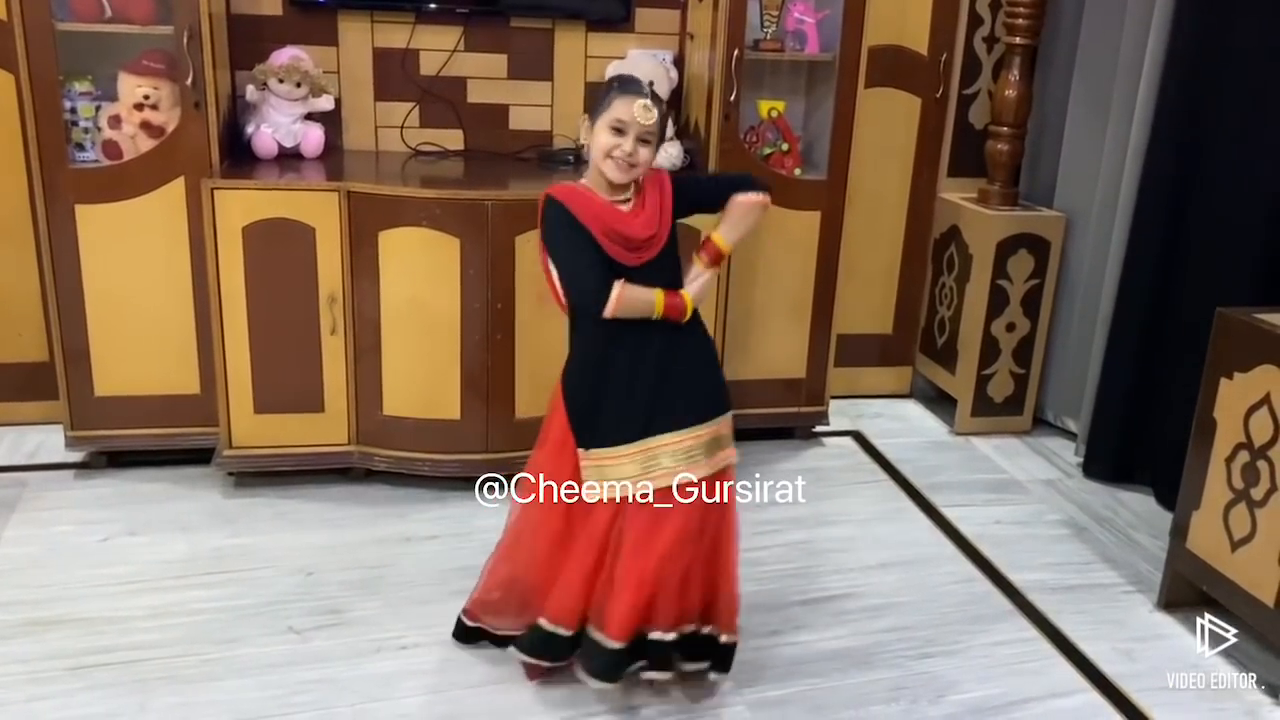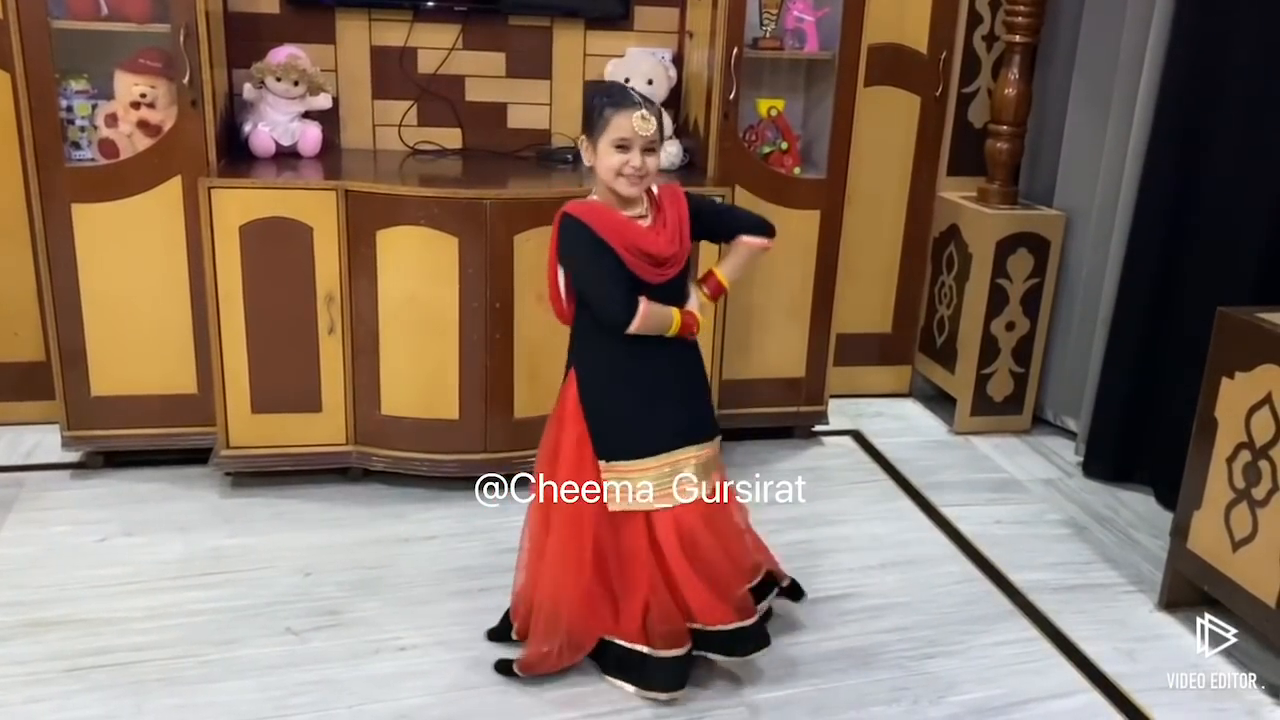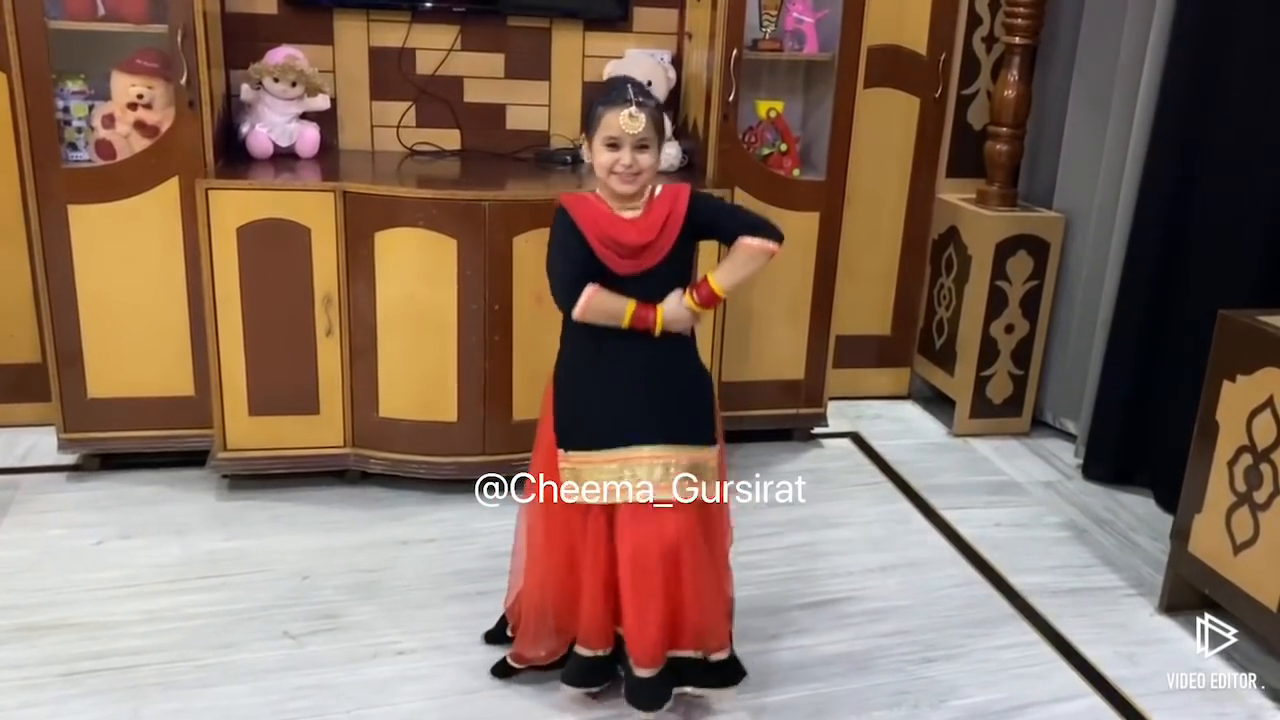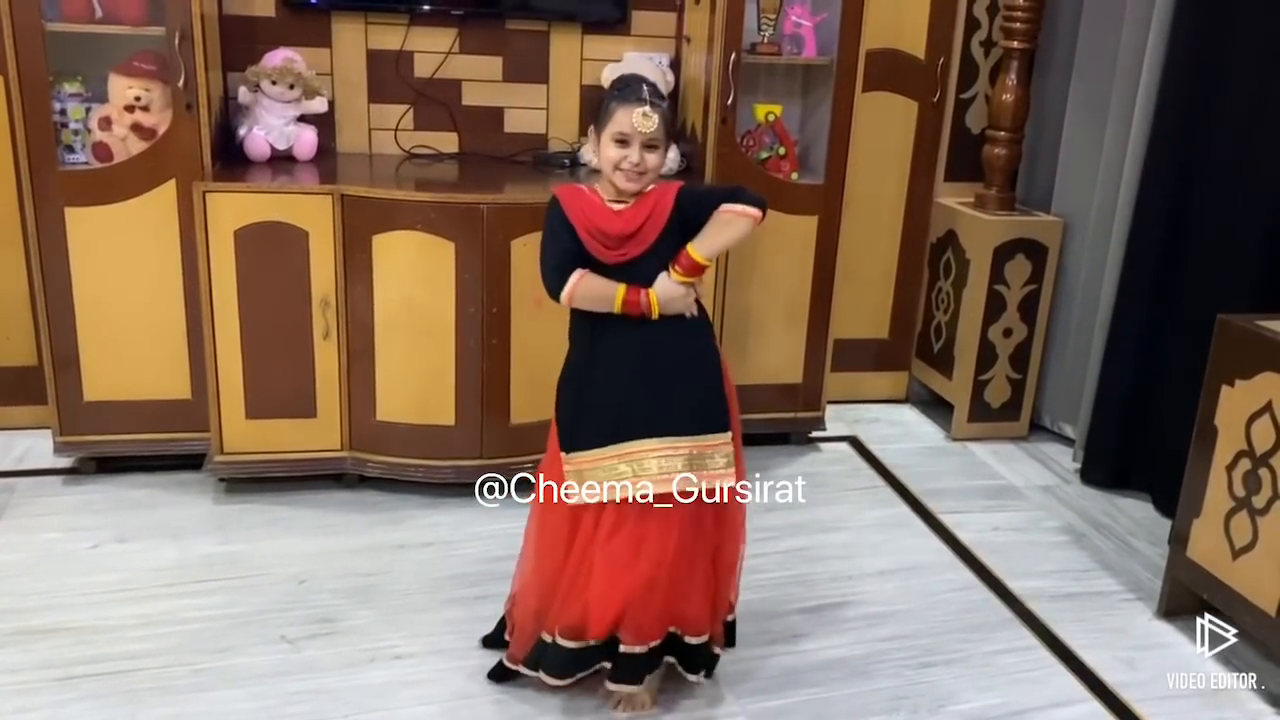
dt=0.5s
person 1, frame 1
left shoulder: (666, 192)
right shoulder: (562, 209)
left elbow: (751, 193)
right elbow: (599, 296)
left wrist: (708, 260)
right wrist: (679, 301)
left hip: (678, 381)
right hip: (603, 384)
left knee: (680, 513)
right knee: (583, 511)
left ankle: (662, 629)
right ankle: (558, 625)
person 1, frame 2
left shoulder: (677, 206)
right shoulder: (578, 224)
left elbow: (758, 231)
right elbow: (621, 311)
left wrist: (708, 289)
right wrist: (687, 319)
left hip: (676, 394)
right hip: (606, 402)
left knee: (688, 519)
right knee: (602, 523)
left ankle: (711, 618)
person 1, frame 3
left shoulder: (683, 206)
right shoulder: (573, 214)
left elbow: (764, 237)
right elbow: (572, 299)
left wrist: (698, 300)
right wrist: (655, 317)
left hip: (670, 401)
right hip: (589, 404)
left knee: (668, 532)
right knee: (585, 529)
left ankle: (665, 654)
right ankle: (582, 642)
person 1, frame 4
left shoulder: (676, 203)
right shoulder: (568, 207)
left elbow: (747, 206)
right elbow: (562, 282)
left wrist: (682, 271)
right wrist: (648, 301)
left hip: (681, 395)
right hip: (598, 396)
left knee: (665, 529)
right knee: (584, 524)
left ankle: (640, 656)
right ankle: (568, 640)
